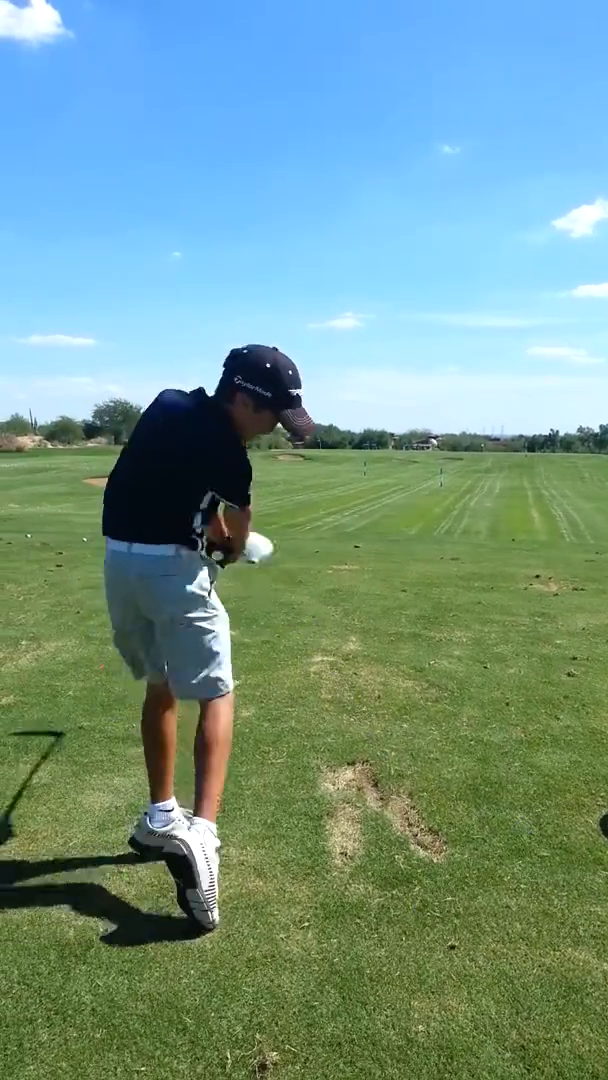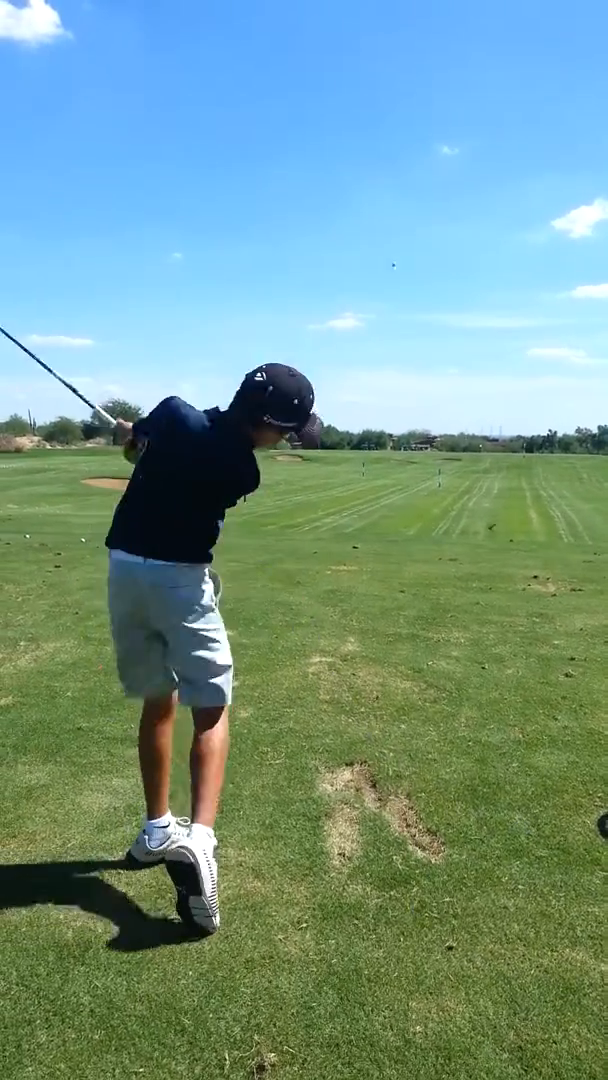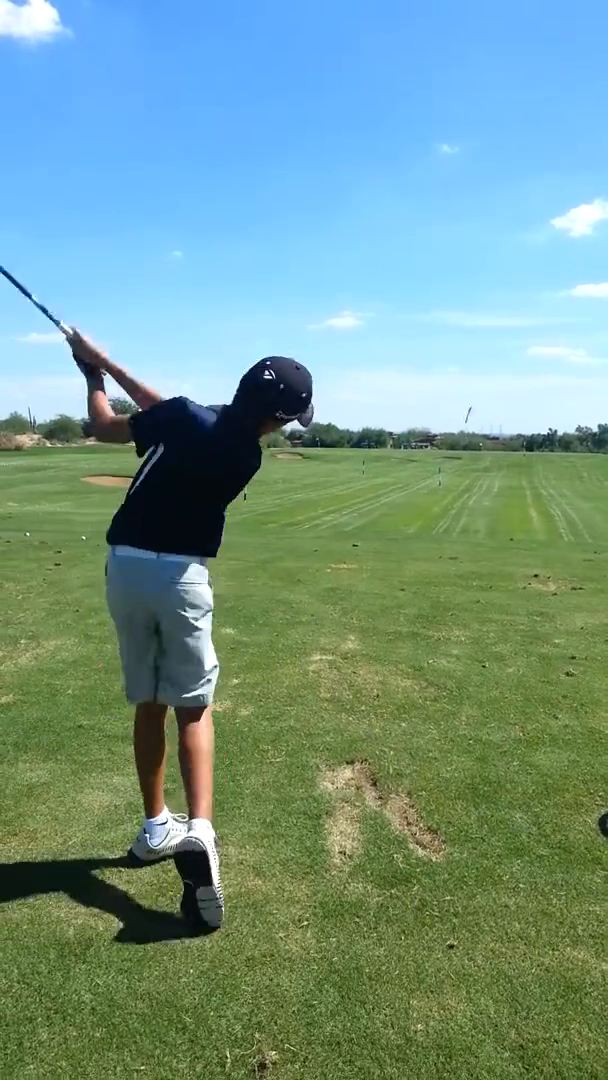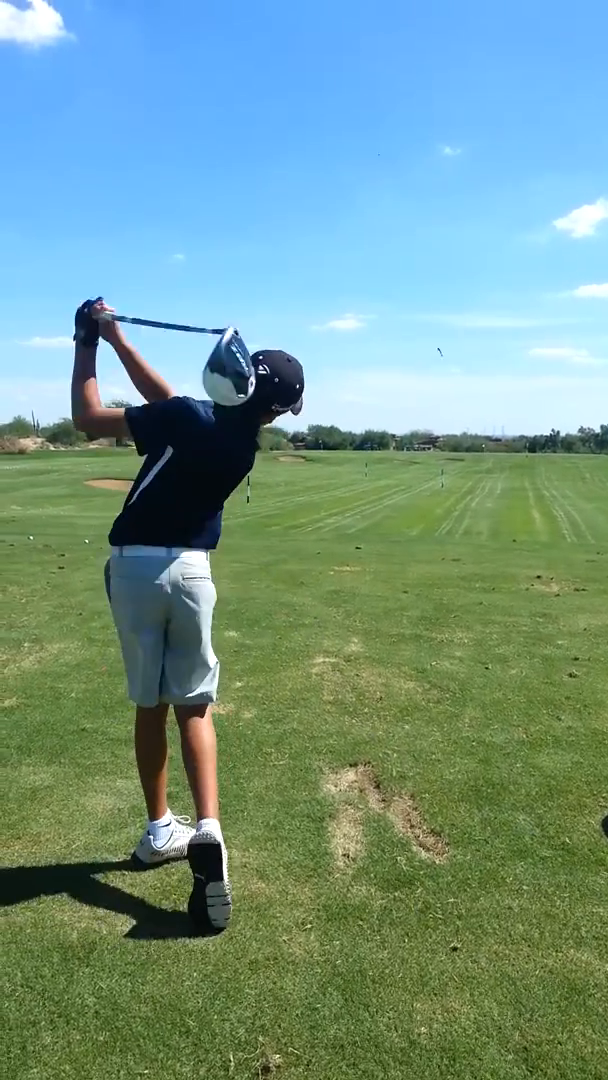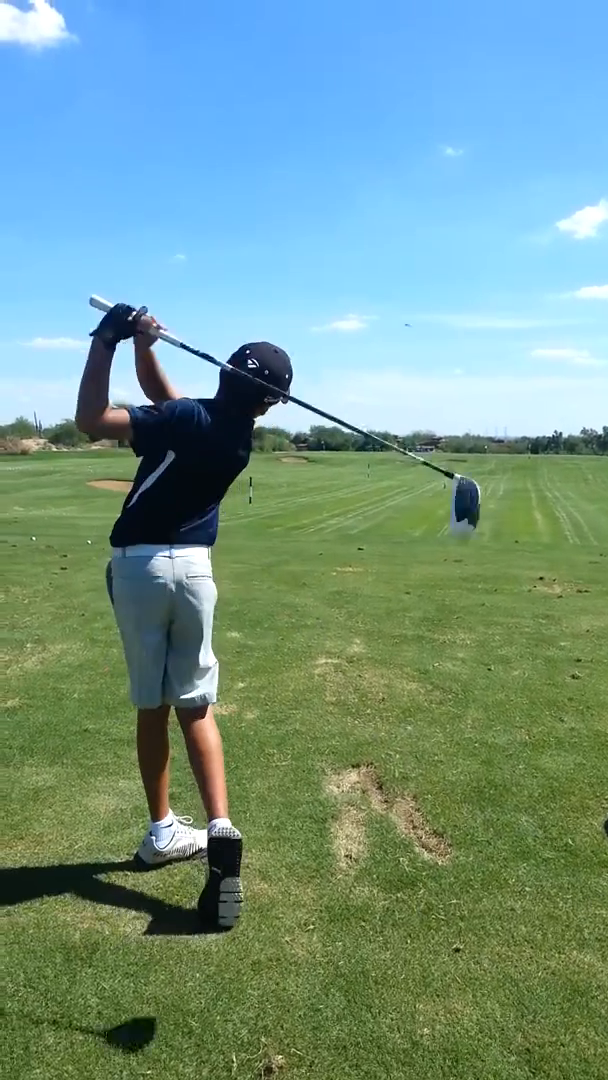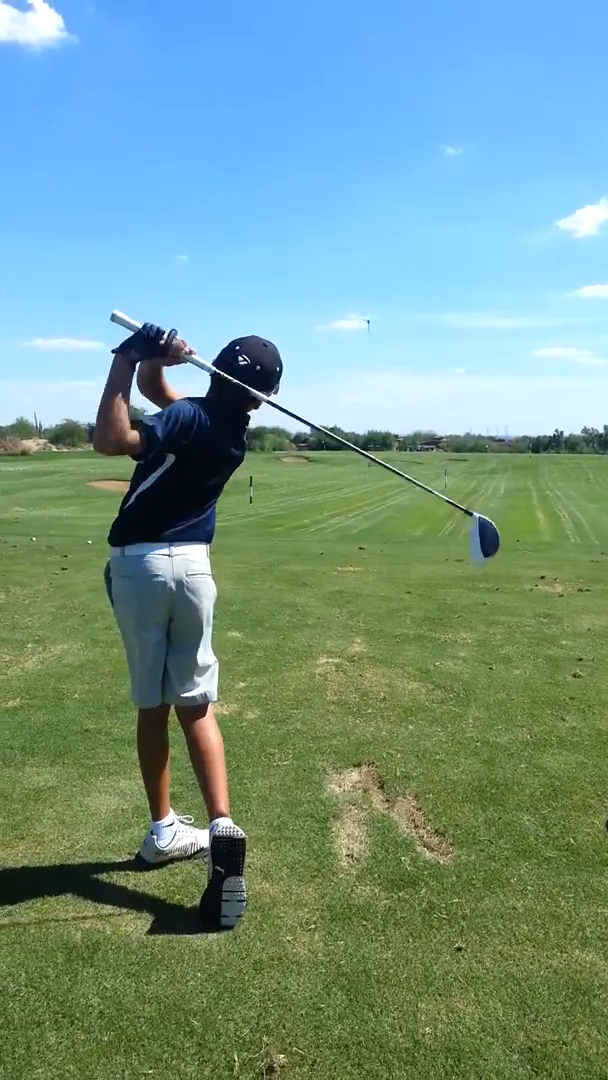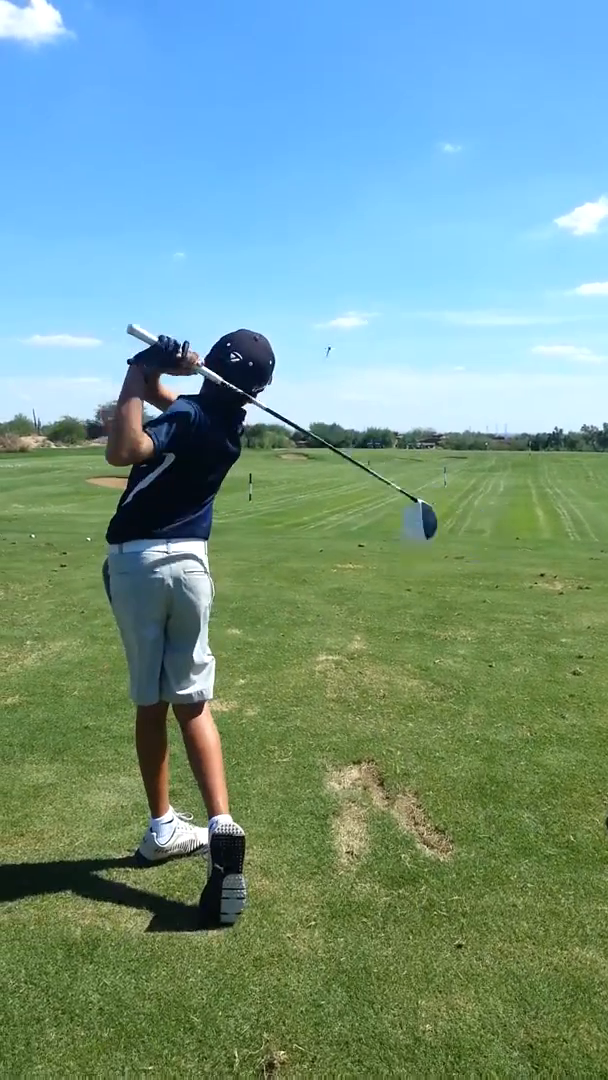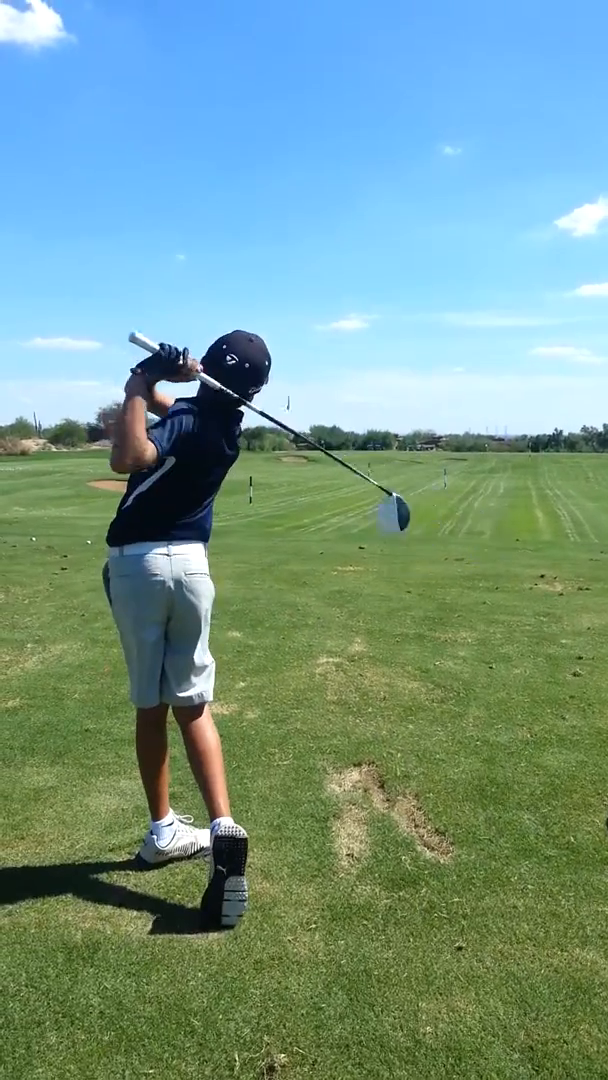
dt=0.1s
person 1, frame 1
left shoulder: (167, 403)
right shoulder: (229, 456)
right elbow: (233, 538)
right wrist: (223, 547)
left hip: (118, 561)
right hip: (174, 572)
left knee: (162, 687)
right knee: (215, 699)
left ankle: (161, 814)
right ankle: (199, 831)
person 1, frame 2
left shoulder: (174, 412)
right shoulder: (241, 468)
left elbow: (138, 442)
left wrist: (136, 436)
left hip: (123, 573)
right hip: (180, 582)
left knee: (158, 703)
right knee: (211, 711)
left ankle: (158, 829)
right ankle: (198, 837)
person 1, frame 3
left shoulder: (184, 418)
right shoulder: (248, 457)
left elbow: (102, 424)
left wrist: (94, 369)
right wrist: (106, 364)
left hip: (129, 566)
right hip: (184, 577)
left knee: (148, 704)
right knee: (193, 710)
left ankle: (156, 828)
right ankle: (198, 833)
person 1, frame 4
left shoulder: (186, 417)
right shoulder: (244, 447)
left elbow: (88, 419)
left wrist: (90, 344)
right wrist: (115, 337)
left hip: (133, 568)
right hip: (188, 571)
left knee: (150, 703)
right knee: (193, 706)
left ankle: (160, 829)
right ankle: (207, 828)
person 1, frame 5
left shoulder: (187, 419)
right shoulder: (240, 439)
left elbow: (93, 423)
left wrist: (105, 341)
right wrist: (140, 341)
left hip: (138, 566)
right hip: (192, 567)
left knee: (151, 703)
right knee: (195, 705)
left ankle: (162, 829)
right ankle: (218, 826)
person 1, frame 6
left shoulder: (187, 420)
right shoulder: (234, 435)
left elbow: (109, 440)
right elbow: (162, 399)
left wrist: (130, 358)
right wrist: (150, 357)
left hip: (138, 566)
right hip: (191, 567)
left knee: (152, 705)
right knee: (195, 704)
left ankle: (163, 829)
right ankle: (221, 827)
person 1, frame 7
left shoulder: (187, 418)
right shoulder: (228, 426)
left elbow: (121, 451)
right elbow: (159, 397)
left wrist: (142, 369)
right wrist: (155, 370)
left hip: (137, 563)
right hip: (189, 563)
left knee: (150, 701)
right knee: (191, 700)
left ankle: (162, 826)
right ankle: (219, 823)
person 1, frame 8
left shoulder: (186, 421)
right shoulder: (226, 428)
left elbow: (125, 459)
right elbow: (158, 405)
left wrist: (142, 378)
right wrist: (152, 381)
left hip: (136, 566)
right hip: (188, 565)
left knee: (150, 703)
right knee: (192, 703)
left ankle: (162, 830)
right ankle: (222, 825)
